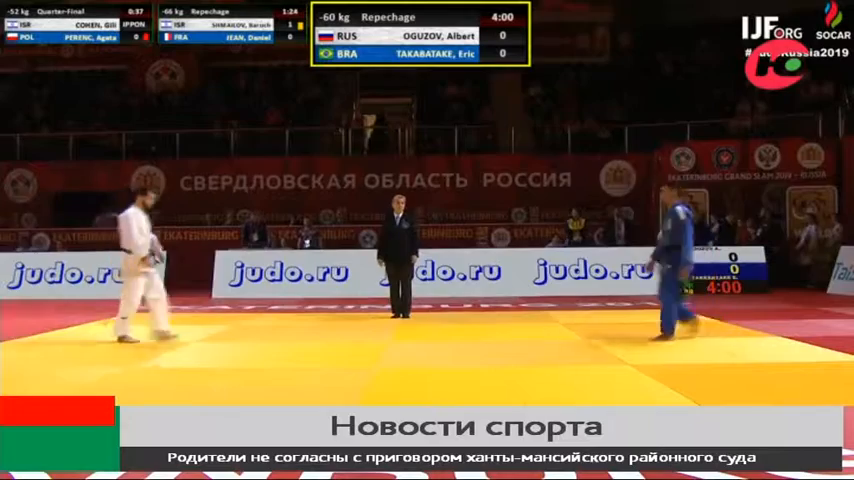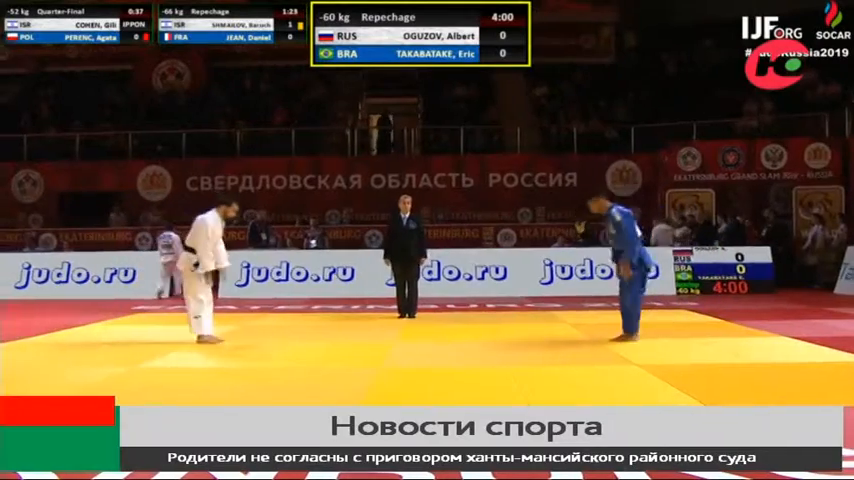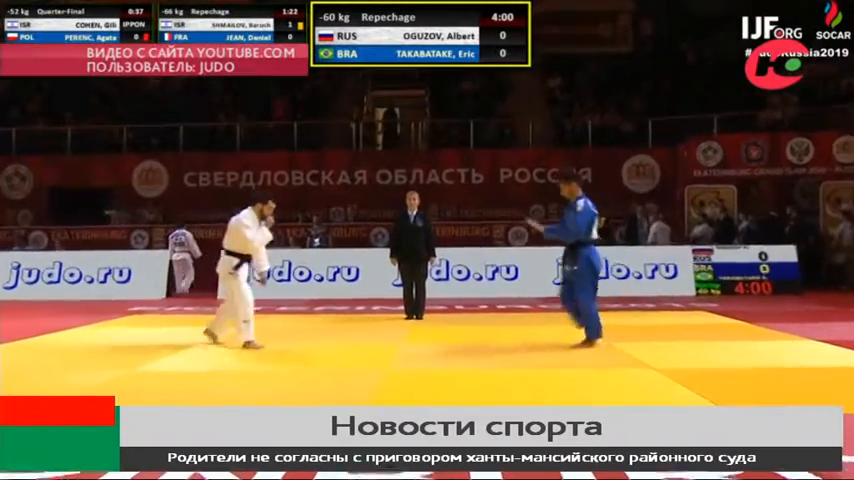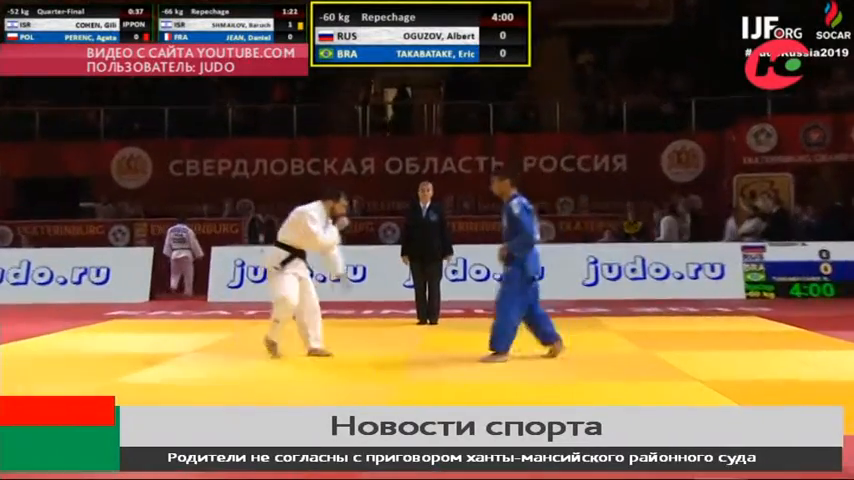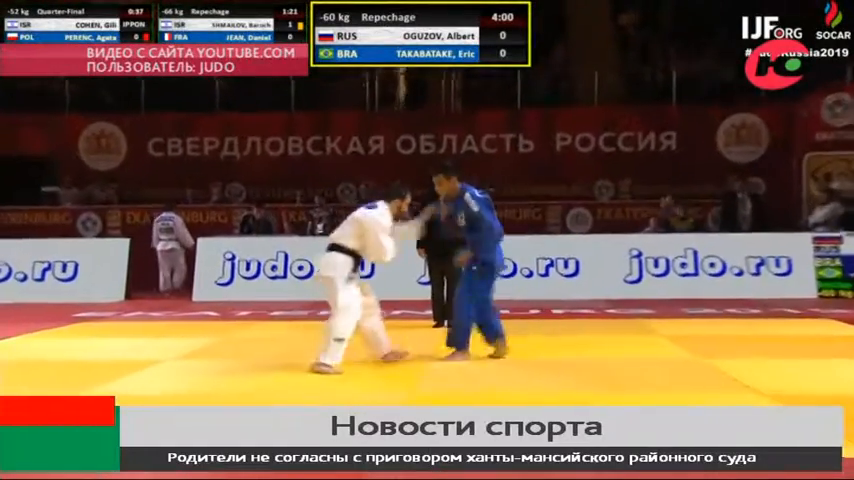
dt=0.7s
person 1, frame 1
left shoulder: (681, 212)
right shoulder: (670, 212)
left elbow: (687, 240)
left wrist: (686, 264)
right wrist: (654, 258)
left hip: (676, 260)
right hip: (669, 259)
left knee: (668, 296)
right knee: (671, 296)
left ankle: (667, 332)
right ankle: (690, 318)
person 1, frame 2
left shoulder: (619, 214)
right shoulder: (610, 215)
left elbow: (631, 240)
left wrist: (627, 263)
right wrist: (620, 263)
left hip: (636, 260)
right hip: (628, 260)
left knee: (632, 297)
right knee: (626, 297)
left ankle: (632, 332)
right ankle: (630, 332)
person 1, frame 3
left shoulder: (584, 206)
right shoulder: (574, 205)
left elbow: (573, 231)
right elbow: (566, 228)
left wrist: (545, 230)
right wrist: (540, 227)
left hip: (584, 257)
right hip: (575, 256)
left knee: (585, 297)
right knee: (567, 296)
left ankle: (592, 337)
right ankle: (593, 331)
person 1, frame 4
left shoulder: (517, 206)
right shoulder: (513, 204)
left elbow: (527, 236)
left wrist: (508, 249)
right wrist: (508, 249)
left hip: (521, 262)
right hip: (522, 261)
left knee: (507, 306)
right knee: (529, 305)
left ankle: (500, 351)
right ankle: (554, 341)
person 1, frame 5
left shoulder: (473, 200)
right shoulder: (455, 199)
left elbow: (493, 232)
left wrist: (471, 252)
right wrist: (443, 214)
left hip: (484, 256)
right hip: (482, 254)
left knee: (464, 300)
right knee: (481, 300)
left ankle: (462, 349)
right ankle: (499, 342)
person 2, frame 1
left shoulder: (142, 215)
right shoulder: (130, 215)
right elbow: (133, 239)
right wrist: (143, 256)
left hip: (146, 263)
right hip: (135, 263)
left knee: (158, 296)
right knee: (130, 300)
person 2, frame 2
left shoulder: (219, 221)
right shoulder: (207, 221)
left elbow: (218, 246)
right elbow: (203, 248)
left wrist: (222, 266)
right wrist: (208, 270)
left hip: (200, 262)
right hip: (192, 262)
left knee: (206, 299)
right knee: (198, 298)
person 2, frame 3
left shoulder: (257, 220)
right shoulder: (242, 220)
left elbow: (259, 247)
right elbow: (253, 244)
left wrist: (262, 270)
right wrist: (266, 228)
left hip: (241, 265)
right hip: (232, 265)
left knee: (233, 301)
right knee: (245, 301)
left ankle: (213, 330)
person 2, frame 4
left shoulder: (325, 219)
right shoulder: (307, 213)
left elbow: (329, 247)
right elbow: (319, 241)
left wrist: (339, 272)
right wrist: (336, 228)
left hip: (297, 262)
right hip: (282, 260)
left knee: (309, 305)
right knee: (288, 300)
left ankle: (315, 346)
right ankle: (272, 338)
person 2, frame 5
left shoulder: (379, 213)
right shoulder: (377, 218)
right elbow: (380, 255)
right wrist: (390, 242)
left hip: (344, 265)
right hip: (340, 265)
left knee: (368, 306)
right knee: (347, 311)
left ankle: (385, 351)
right ankle: (325, 362)
person 3, frame 1
left shoulder: (409, 220)
right shoulder: (387, 220)
left elbow: (415, 237)
right elbow: (382, 238)
left wrist: (414, 253)
right wrist: (380, 256)
left hip: (406, 257)
right hip: (391, 258)
left knee: (406, 285)
right knee: (393, 285)
left ankle: (405, 311)
right ankle: (396, 311)
person 3, frame 2
left shoulder: (416, 220)
right shoulder: (393, 220)
left elbow: (422, 238)
right elbow: (388, 239)
left wrist: (423, 255)
right wrist: (387, 256)
left hip: (412, 257)
right hip: (397, 257)
left knee: (412, 285)
right knee: (400, 285)
left ankle: (412, 311)
right ankle: (402, 311)
person 3, frame 3
left shoulder: (423, 217)
right shoulder: (401, 218)
left elbow: (430, 236)
right elbow: (395, 237)
left wrist: (431, 254)
right wrist: (393, 254)
left hip: (420, 256)
right hip: (404, 256)
left knee: (420, 285)
right knee: (407, 285)
left ankle: (419, 312)
right ankle: (409, 312)
person 3, frame 4
left shoulder: (438, 210)
right shoulder: (412, 211)
left elbow: (445, 232)
right elbow: (406, 233)
left wrist: (448, 251)
right wrist: (404, 252)
left hip: (434, 255)
right hip: (416, 255)
left knee: (434, 286)
right knee: (419, 287)
left ankle: (433, 317)
right ankle: (422, 317)
person 3, frame 5
right shoulder: (429, 201)
left wrist: (464, 246)
right wrist: (421, 246)
left hip: (453, 249)
right hip: (434, 249)
left knee: (453, 284)
right knee: (437, 284)
